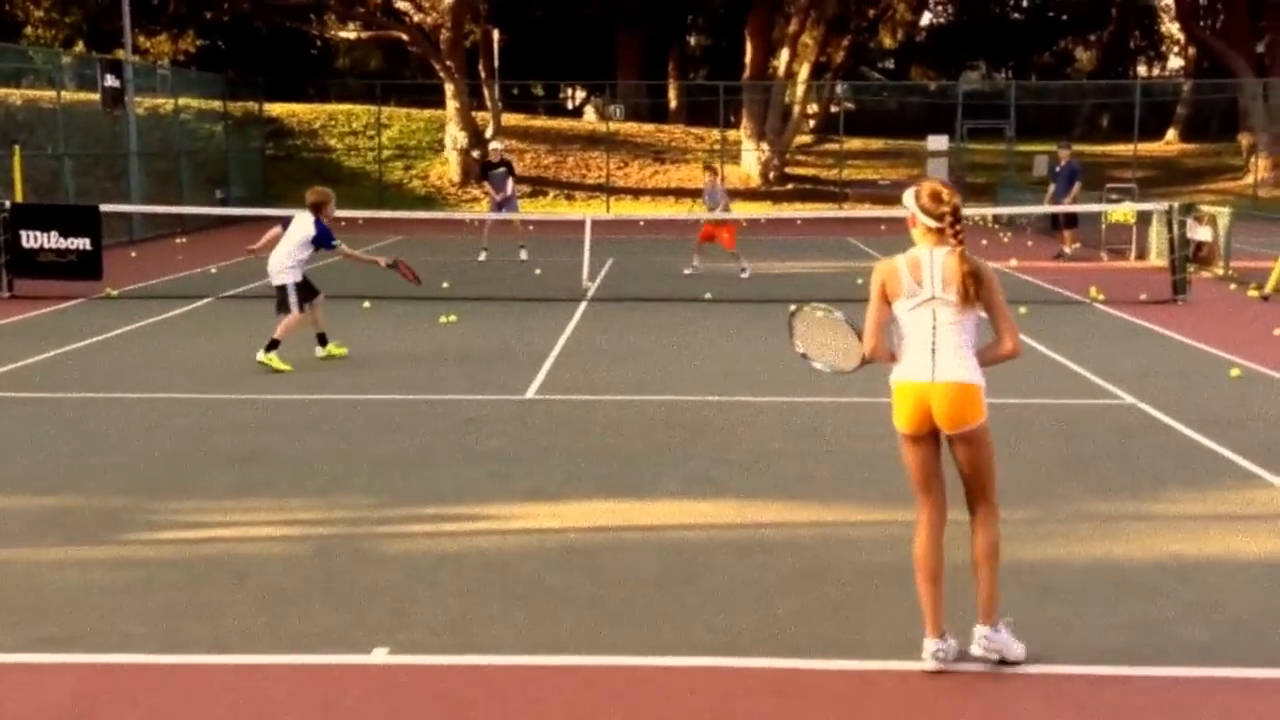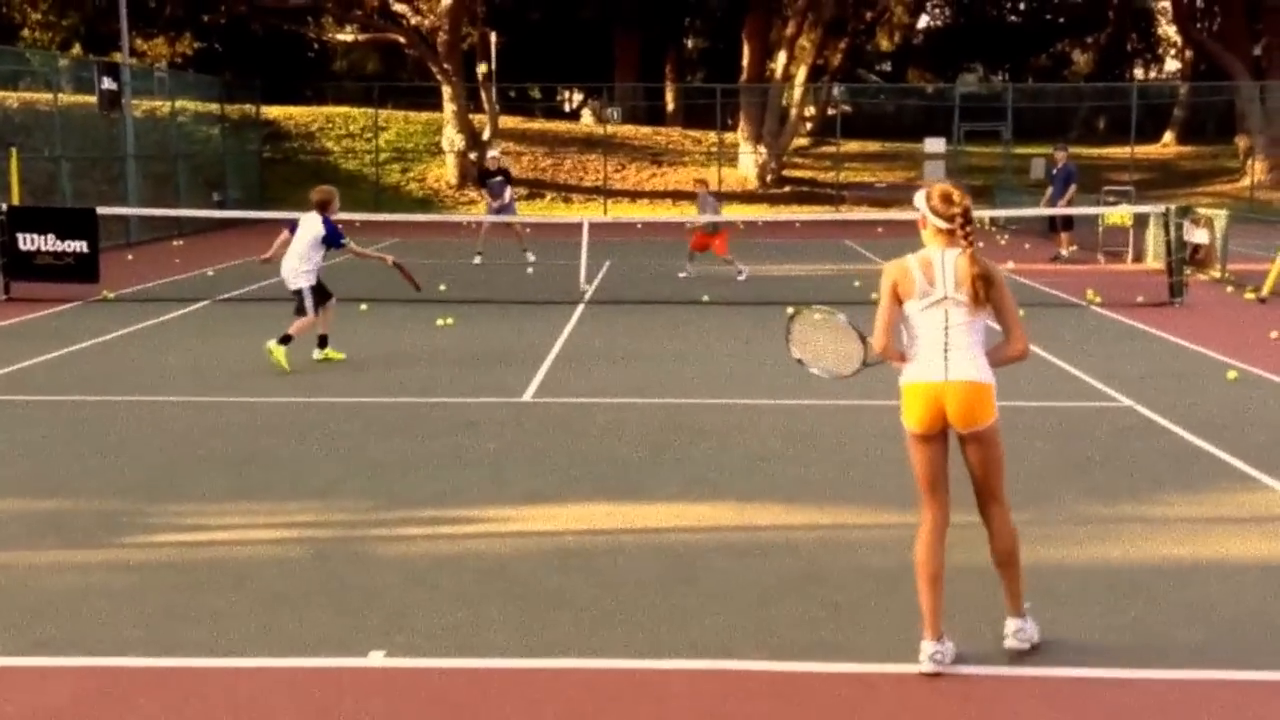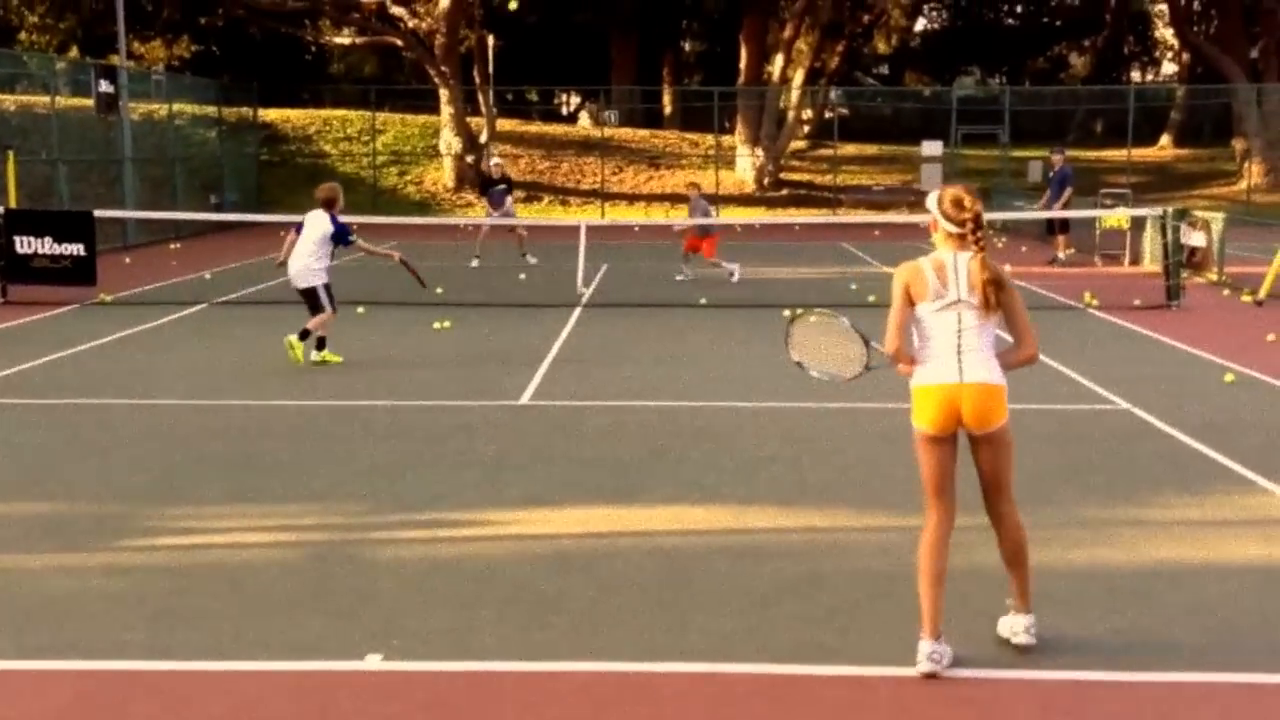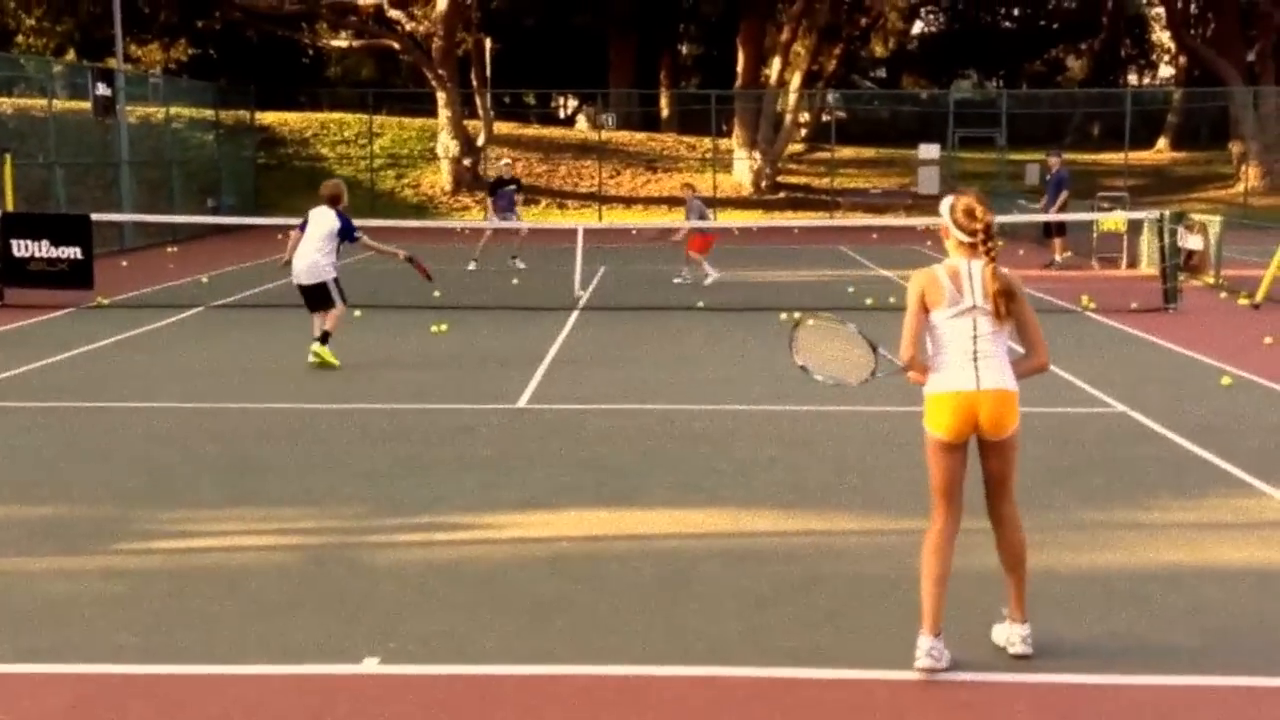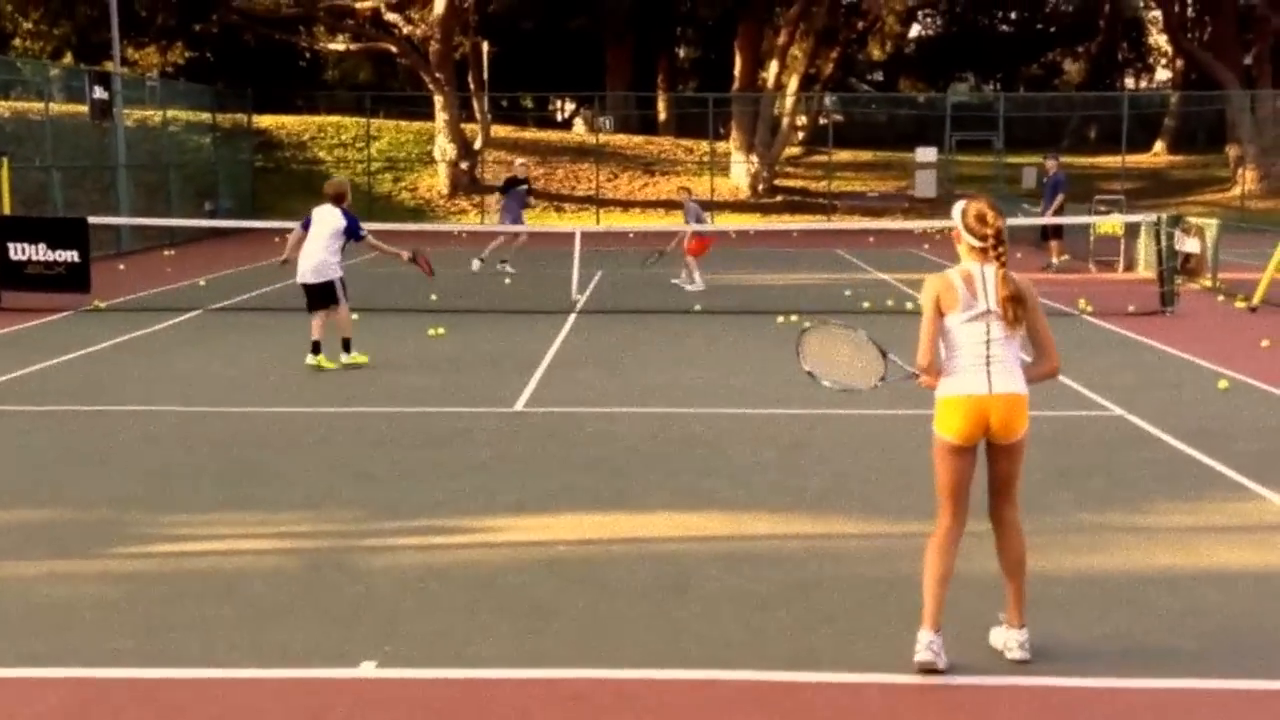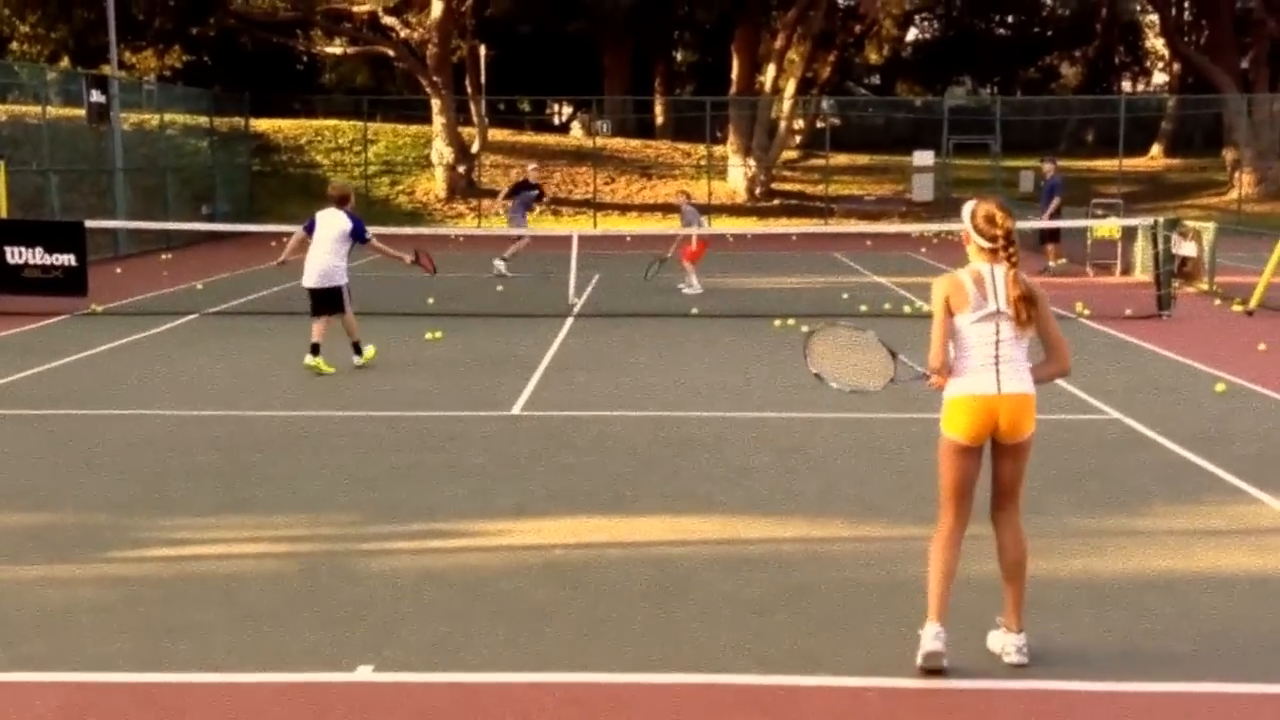
dt=0.1s
person 1, frame 1
left shoulder: (888, 271)
right shoulder: (976, 270)
left elbow: (872, 346)
right elbow: (1009, 345)
right wrist: (959, 360)
left hip: (909, 393)
right hip: (961, 393)
left knee: (930, 514)
right knee: (984, 509)
left ankle: (934, 638)
right ankle: (987, 627)
person 1, frame 2
left shoulder: (898, 271)
right shoulder: (985, 272)
left elbow: (881, 345)
right elbow: (1018, 347)
right wrist: (968, 360)
left hip: (919, 394)
right hip: (972, 392)
left knee: (933, 515)
right knee: (993, 507)
left ankle: (933, 641)
right ankle: (1017, 620)
person 1, frame 3
left shoulder: (910, 273)
right shoulder: (994, 274)
left elbow: (894, 347)
right elbow: (1028, 350)
right wrist: (980, 368)
left hip: (933, 396)
right hip: (987, 394)
left knee: (938, 516)
right knee: (1002, 505)
left ankle: (930, 640)
right ankle: (1021, 614)
person 1, frame 4
left shoulder: (925, 280)
right shoulder: (1007, 283)
left elbow: (909, 354)
right elbow: (1039, 359)
right wrist: (991, 375)
left hip: (946, 402)
right hip: (1000, 400)
left knee: (943, 519)
right knee: (1002, 510)
left ankle: (930, 637)
right ankle: (1017, 624)
person 1, frame 5
left shoulder: (939, 284)
right shoulder: (1019, 288)
left elbow: (925, 360)
right elbow: (1049, 364)
right wrist: (1003, 381)
left hip: (958, 405)
right hip: (1010, 405)
left knee: (948, 522)
right knee: (1005, 514)
left ankle: (929, 633)
right ankle: (1015, 629)
person 1, frame 6
left shoulder: (949, 285)
right shoulder: (1028, 289)
left elbow: (936, 360)
right elbow: (1060, 364)
right wrist: (1010, 380)
left hip: (965, 405)
right hip: (1018, 404)
left knee: (950, 521)
right knee: (1006, 517)
left ankle: (934, 626)
right ankle: (1012, 634)
person 2, frame 1
left shoulder: (300, 217)
right shoulder: (320, 230)
left elbow: (278, 229)
right elbow: (346, 252)
left wrist: (259, 246)
right wrist: (376, 260)
left hip: (284, 267)
right hip: (285, 271)
left knee: (315, 299)
right knee: (296, 314)
left ankle: (324, 346)
right ankle: (267, 353)
person 2, frame 2
left shoulder: (307, 218)
right shoulder: (329, 229)
left elbow: (286, 234)
right elbow: (355, 250)
left wrist: (271, 253)
right wrist: (383, 257)
left hip: (296, 269)
right hip: (301, 274)
left knee: (327, 302)
right knee: (310, 317)
left ankle: (322, 349)
right ankle: (279, 345)
person 2, frame 3
left shoulder: (311, 216)
right shoulder: (335, 226)
left elbow: (293, 235)
right elbow: (362, 246)
left wrist: (283, 256)
right wrist: (390, 254)
left hip: (296, 269)
right hip: (311, 271)
left knee: (322, 311)
right knee: (327, 313)
left ankle: (319, 351)
right ankle: (298, 338)
person 2, frame 4
left shoulder: (314, 212)
right shoulder: (342, 221)
left elbow: (297, 233)
right elbow: (367, 244)
left wrist: (288, 256)
right wrist: (395, 252)
left hip: (299, 267)
right hip: (318, 268)
left knee: (320, 310)
right knee: (338, 307)
left ankle: (317, 352)
right ankle: (321, 344)
person 2, frame 5
left shoulder: (317, 211)
right shoulder: (347, 219)
left elbow: (298, 233)
right elbow: (371, 243)
left wrist: (288, 254)
right wrist: (399, 253)
left hip: (305, 268)
right hip: (325, 268)
left knee: (319, 311)
right knee: (340, 308)
left ankle: (315, 354)
right ankle: (347, 353)
person 2, frame 6
left shoulder: (320, 215)
right shoulder: (352, 222)
left elbow: (300, 235)
right elbow: (374, 245)
left wrist: (285, 256)
right wrist: (401, 256)
left hip: (311, 272)
right hip: (333, 272)
left knee: (321, 316)
right knee: (345, 312)
left ankle: (314, 356)
right ankle: (359, 354)
